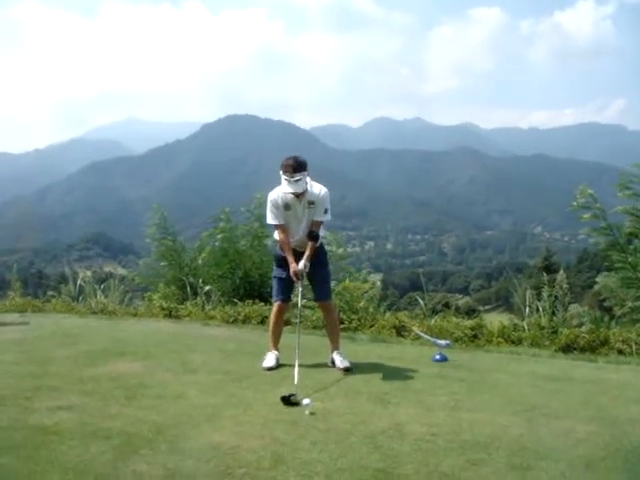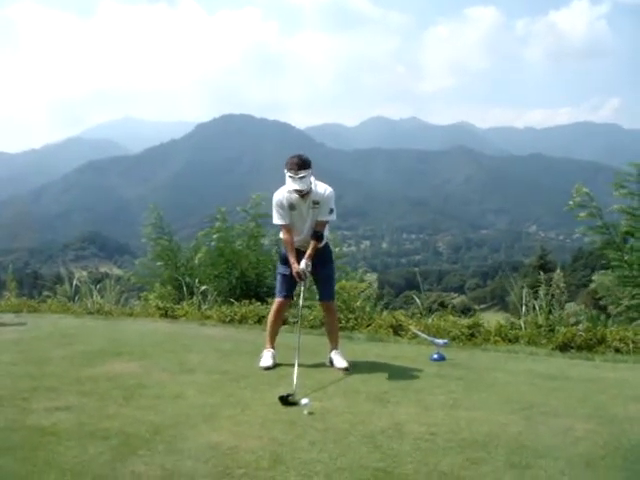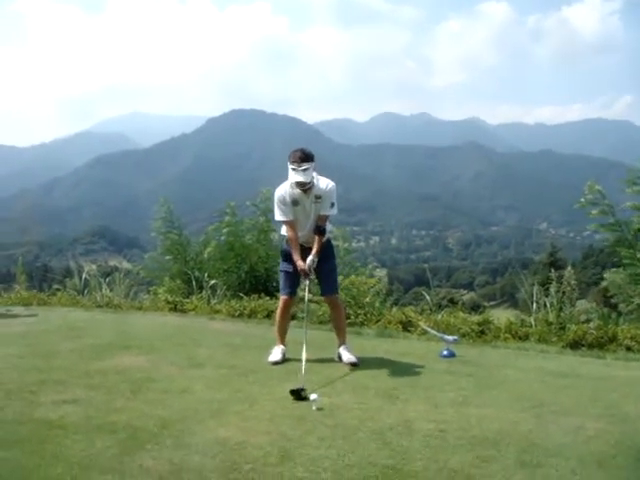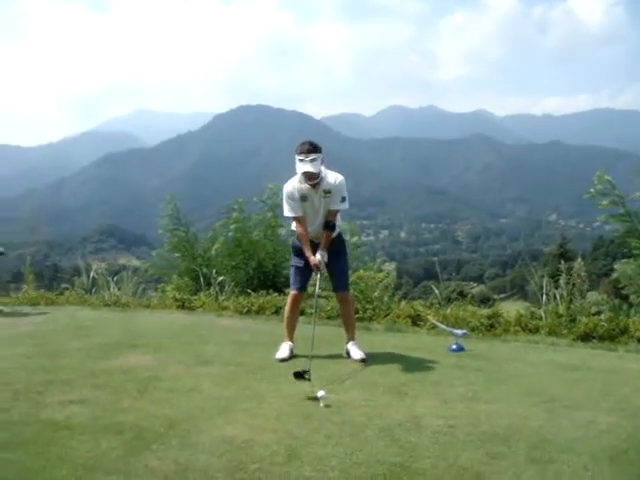
dt=0.3s
person 1, frame 1
left shoulder: (320, 193)
right shoulder: (275, 197)
left elbow: (315, 231)
right elbow: (281, 232)
left wrist: (305, 260)
right wrist: (291, 263)
left hip: (314, 251)
right hip: (286, 252)
left knee: (326, 303)
right knee: (280, 304)
left ankle: (336, 352)
right ankle: (273, 351)
person 1, frame 2
left shoulder: (325, 193)
right shoulder: (280, 196)
left elbow: (319, 232)
right elbow: (286, 232)
left wrist: (307, 260)
right wrist: (294, 262)
left hip: (319, 251)
right hip: (291, 251)
left knee: (328, 303)
right knee: (281, 301)
left ankle: (334, 352)
right ankle: (269, 350)
person 1, frame 3
left shoulder: (327, 187)
right shoulder: (282, 192)
left elbow: (321, 226)
right elbow: (290, 228)
left wrist: (313, 256)
right wrist: (297, 260)
left hip: (321, 246)
right hip: (293, 247)
left knee: (332, 298)
right knee: (286, 298)
left ankle: (342, 347)
right ankle: (279, 346)
person 1, frame 4
left shoulder: (337, 181)
right shoulder: (291, 188)
left elbow: (331, 221)
right elbow: (299, 224)
left wrist: (322, 252)
right wrist: (310, 255)
left hip: (332, 241)
right hip: (303, 243)
left knee: (343, 294)
right knee: (295, 293)
left ankle: (351, 343)
right ankle: (287, 342)
